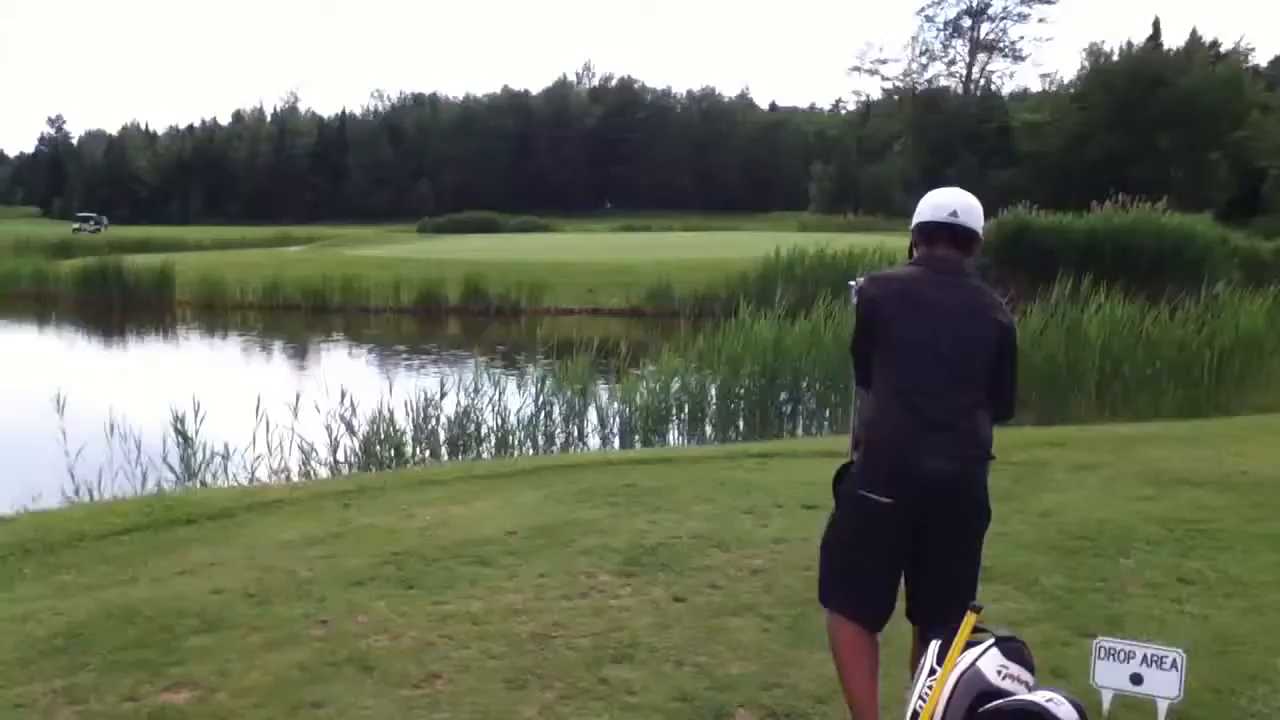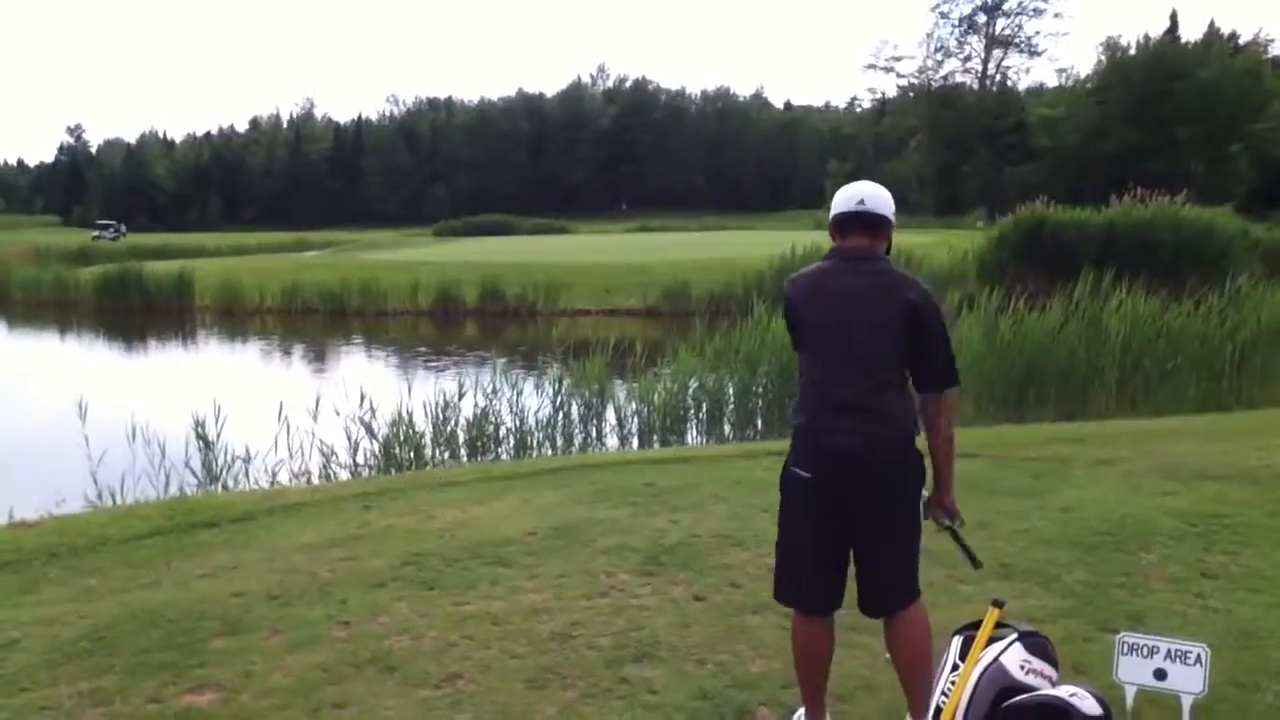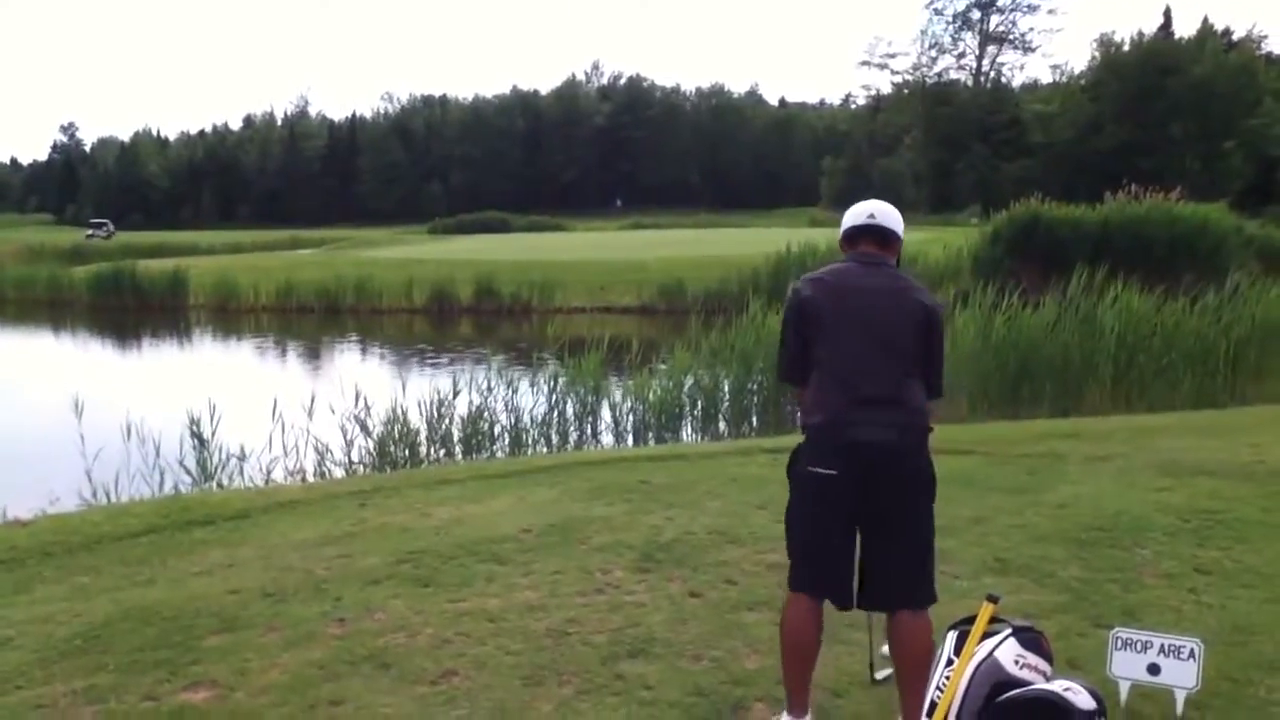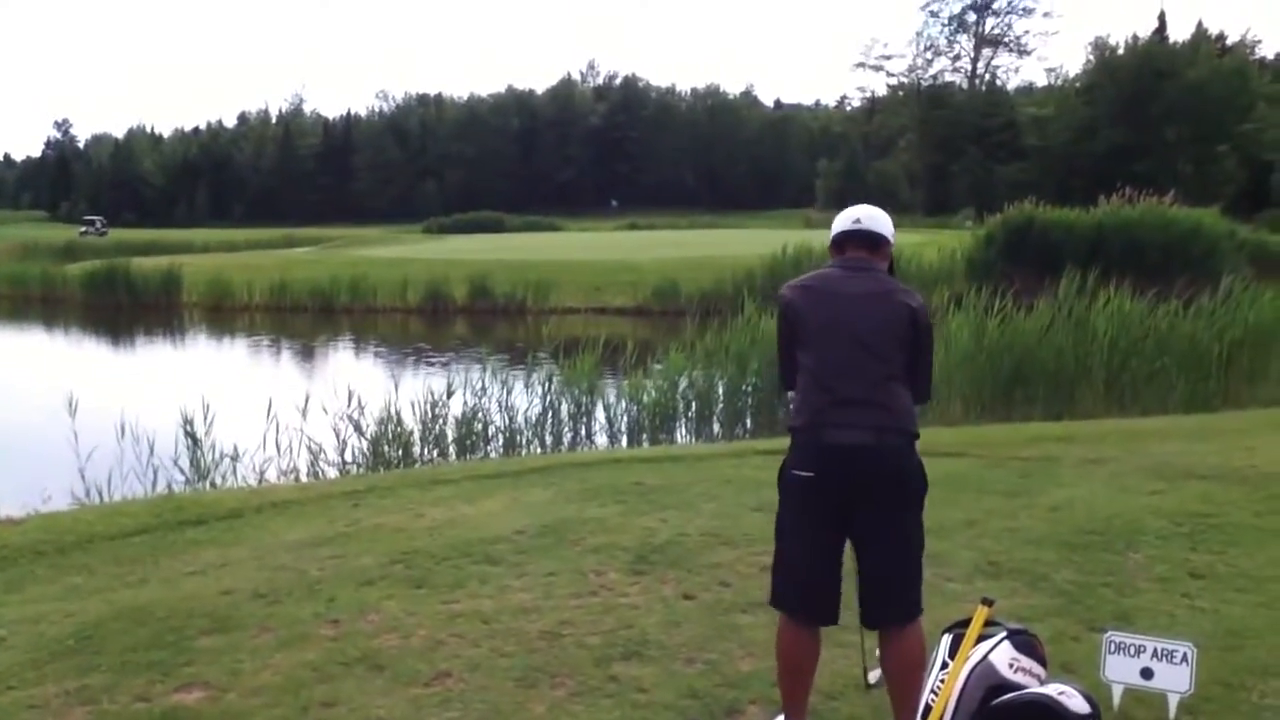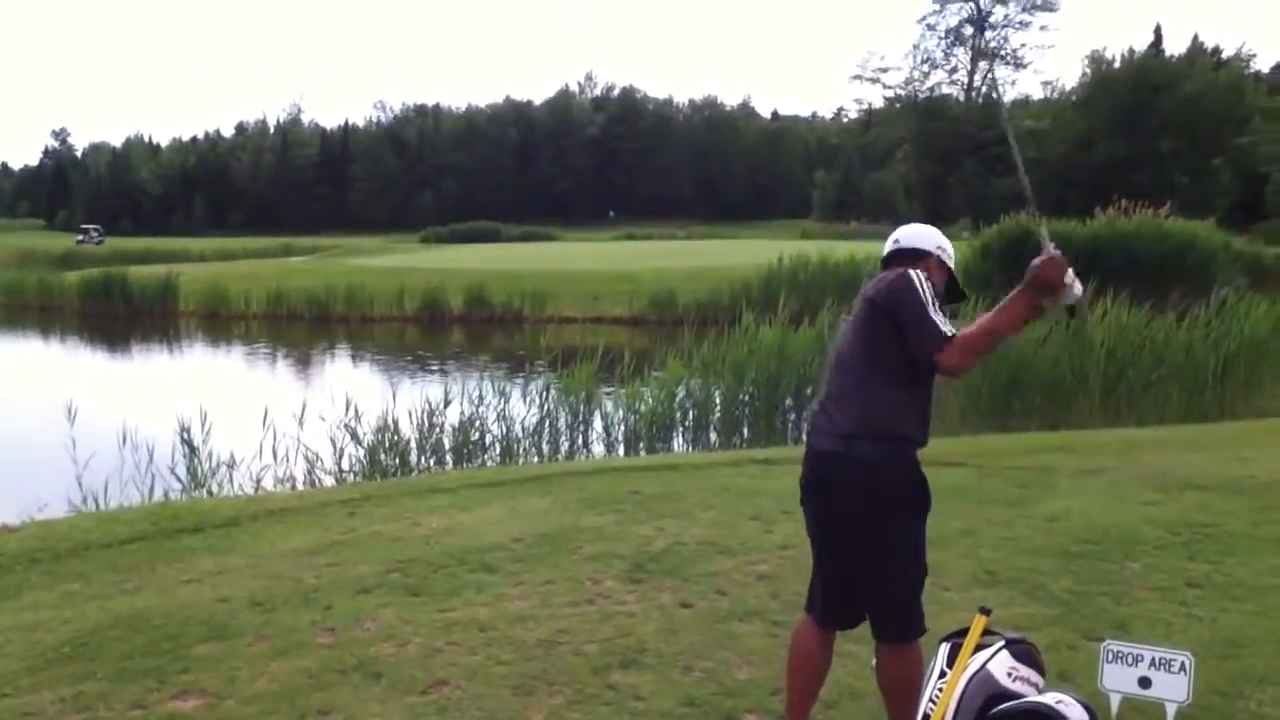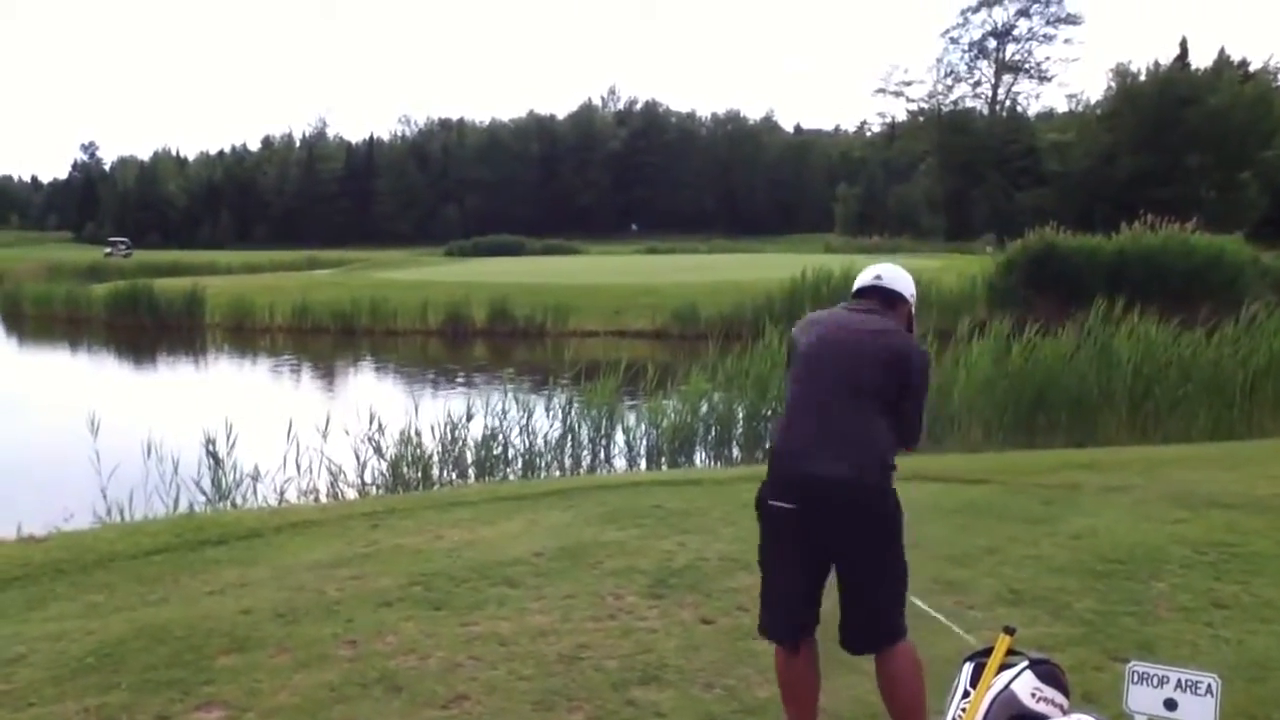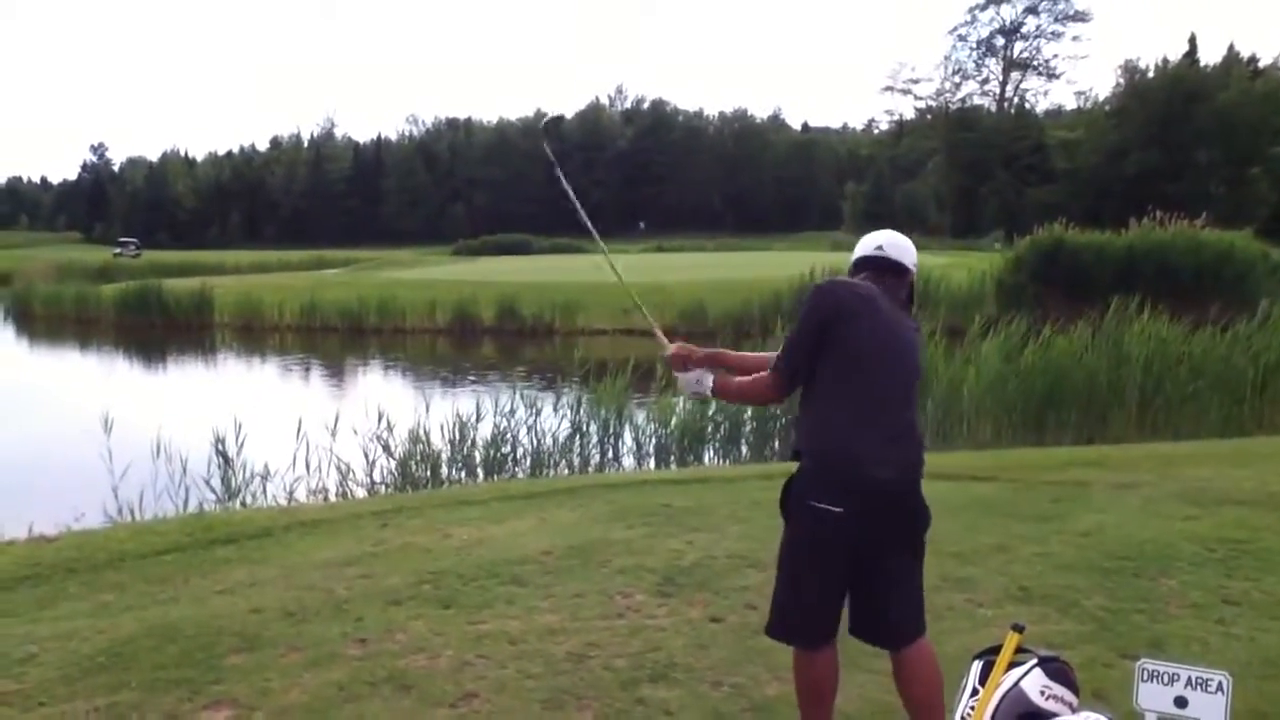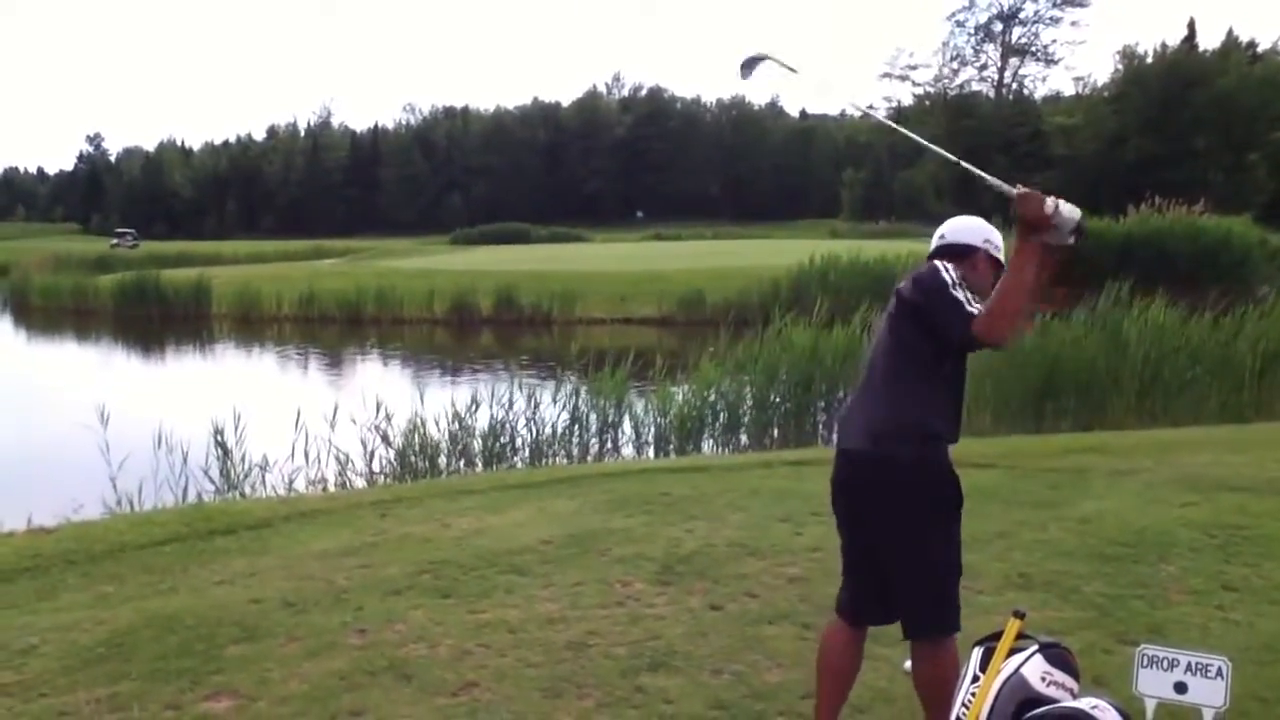
dt=0.7s
person 1, frame 1
left shoulder: (878, 292)
right shoulder: (995, 313)
right elbow: (999, 408)
left hip: (885, 472)
right hip: (961, 481)
left knee: (849, 609)
right knee: (940, 623)
person 1, frame 2
left shoulder: (799, 289)
right shoulder: (912, 295)
right elbow: (936, 396)
right wrist: (943, 482)
left hip: (815, 457)
right hip: (887, 458)
left knee: (810, 603)
right knee: (901, 599)
person 1, frame 3
left shoulder: (809, 290)
right shoulder: (921, 300)
left elbow: (797, 382)
right elbow: (928, 390)
left hip: (829, 452)
right hip: (903, 453)
left knee: (807, 589)
right knee: (909, 598)
person 1, frame 4
left shoulder: (796, 295)
right shoulder: (909, 304)
right elbow: (916, 393)
left hip: (815, 457)
right hip: (890, 459)
left knee: (800, 605)
right knee: (898, 612)
person 1, frame 5
left shoulder: (873, 301)
right shoulder: (908, 284)
left elbow: (966, 344)
right elbow: (952, 358)
left wrist: (1032, 296)
right wrist: (1029, 293)
left hip: (826, 466)
right hip: (877, 471)
left knee: (824, 609)
right knee: (897, 624)
person 1, frame 6
left shoulder: (808, 328)
right shoulder: (908, 351)
right elbow: (896, 441)
left hip: (789, 491)
right hip: (863, 498)
left knee: (793, 630)
right knee: (887, 635)
person 1, frame 7
left shoulder: (832, 298)
right shoulder: (905, 331)
left elbow: (778, 384)
left wrist: (707, 382)
right wrist: (708, 356)
left hip: (830, 490)
right hip: (898, 495)
left knee: (809, 631)
right knee: (904, 633)
person 1, frame 8
left shoulder: (923, 296)
right shoulder: (936, 278)
left elbow: (989, 320)
right elbow: (996, 330)
left wrist: (1033, 242)
right wrist: (1031, 239)
left hip: (859, 466)
right hip: (903, 469)
left knee: (855, 609)
right knee: (931, 622)
